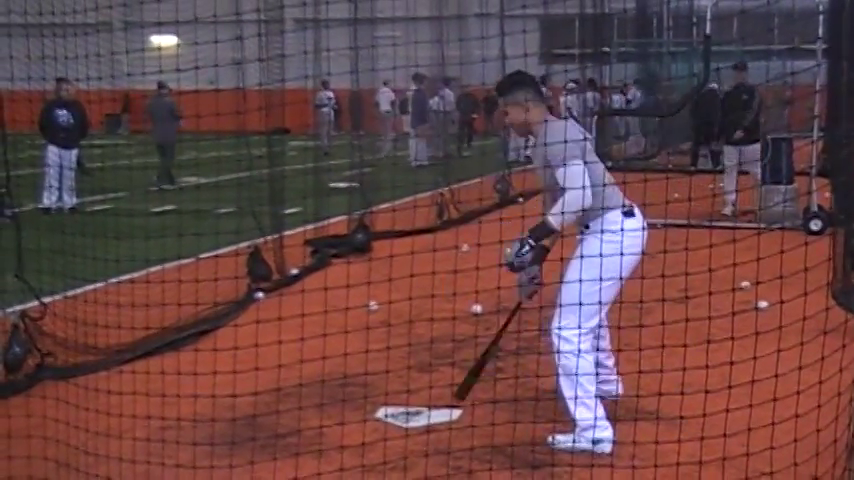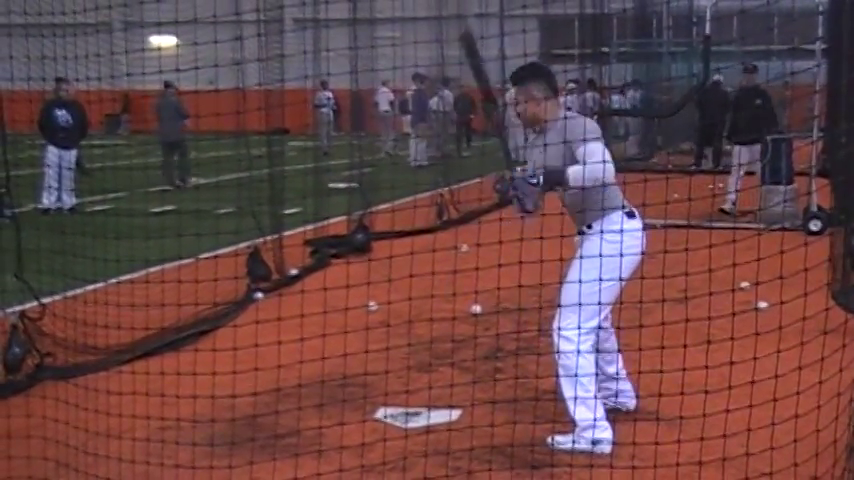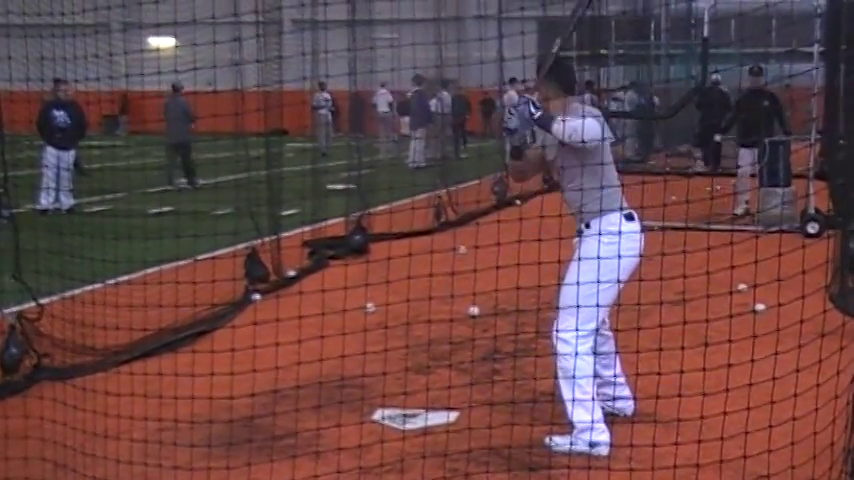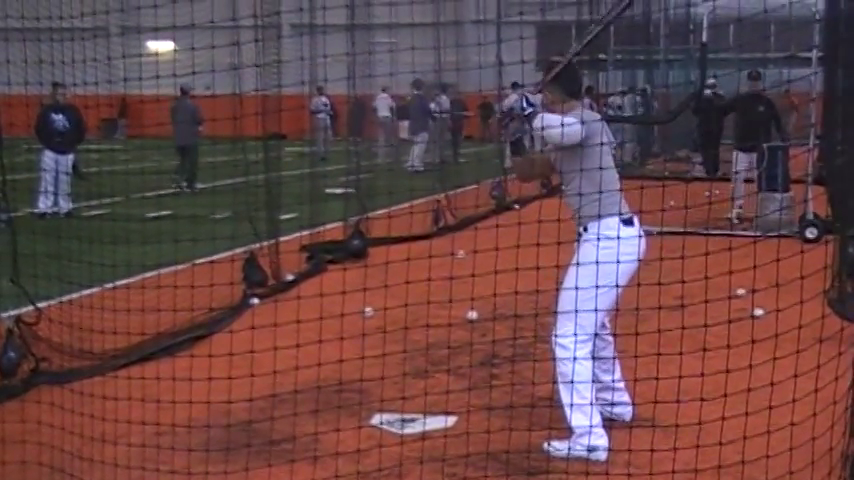
dt=0.3s
person 1, frame 1
left shoulder: (559, 134)
right shoulder: (546, 141)
left elbow: (578, 197)
right elbow: (557, 203)
left wrist: (530, 240)
right wrist: (537, 256)
left hip: (611, 231)
right hip: (616, 228)
left knee: (570, 330)
right knee: (587, 314)
left ankle: (593, 431)
right ankle: (603, 381)
person 1, frame 2
left shoulder: (577, 126)
right shoulder: (537, 142)
left elbow: (602, 172)
right elbow: (534, 195)
left wrist: (544, 176)
right wrist: (524, 192)
left hip: (612, 232)
right hip: (602, 232)
left knee: (571, 330)
right knee: (591, 318)
left ankle: (592, 432)
right ankle: (617, 391)
person 1, frame 3
left shoulder: (587, 116)
right shoulder: (557, 133)
left elbow: (589, 134)
right elbow: (520, 173)
left wrist: (538, 117)
right wrist: (517, 140)
left hip: (609, 234)
right hip: (606, 233)
left knee: (571, 332)
right knee: (590, 320)
left ankle: (590, 434)
right ankle: (615, 397)
person 1, frame 4
left shoulder: (586, 121)
right shoulder: (566, 135)
left elbow: (561, 128)
right elbow: (527, 172)
left wrist: (530, 114)
right wrist: (515, 139)
left hip: (607, 238)
right hip: (617, 236)
left knee: (570, 337)
right knee: (592, 325)
left ankle: (588, 438)
right ankle: (614, 402)
person 2, frame 1
left shoulder: (752, 92)
right shoulder: (728, 94)
left elbow: (752, 113)
right elbow: (722, 118)
left wrist: (742, 129)
left hip: (750, 140)
right hip: (730, 140)
left knee: (756, 172)
right knee: (729, 172)
right ankle: (730, 205)
person 2, frame 2
left shoulder: (763, 95)
right shoulder: (738, 95)
left elbow: (771, 117)
right wrist: (729, 138)
left hip: (759, 140)
right hip: (740, 140)
right knee: (735, 171)
right ankle: (730, 203)
person 2, frame 3
left shoulder: (771, 97)
right shoulder: (744, 97)
left elbow: (781, 117)
right elbow: (733, 116)
left wrist: (787, 134)
right wrist: (721, 132)
left hip: (764, 143)
right hip: (745, 142)
right knee: (743, 173)
right ankle: (743, 205)
person 2, frame 4
left shoulder: (767, 102)
right shoulder: (740, 100)
left elbow: (778, 122)
right elbow: (722, 110)
left wrist: (784, 140)
left hip: (761, 148)
right hip: (741, 147)
right knee: (737, 178)
right ankle: (737, 210)
person 3, frame 1
left shoulder: (77, 106)
right shoulder: (50, 105)
left elbow: (85, 125)
right elbow: (42, 123)
left wrist: (78, 139)
right wrist: (49, 137)
left hip: (71, 147)
right hip: (53, 145)
left knee: (69, 175)
right knee: (51, 174)
left ankle: (68, 203)
right ankle: (48, 203)
person 3, frame 2
left shoulder: (77, 106)
right shoulder: (49, 105)
left elbow: (84, 125)
right elbow: (42, 123)
left wrist: (77, 140)
right wrist: (49, 138)
left hip: (70, 147)
right hip: (53, 146)
left knee: (68, 176)
right knee: (50, 174)
left ankle: (68, 203)
right ankle: (48, 204)
person 3, frame 3
left shoulder: (75, 107)
right shoulder: (47, 106)
left elbow: (83, 125)
right elbow: (40, 124)
left wrist: (76, 141)
right wrist: (46, 138)
left hip: (68, 148)
right hip: (51, 146)
left knee: (66, 176)
right knee: (48, 175)
left ankle: (66, 204)
right ankle: (45, 204)
person 3, frame 4
left shoulder: (73, 110)
right shoulder: (46, 110)
left elbow: (81, 129)
right elbow: (38, 128)
left wrist: (74, 144)
right wrist: (45, 142)
left hip: (67, 151)
right hip: (49, 150)
left knee: (64, 180)
right knee: (46, 178)
left ankle: (64, 208)
right ankle: (44, 208)
